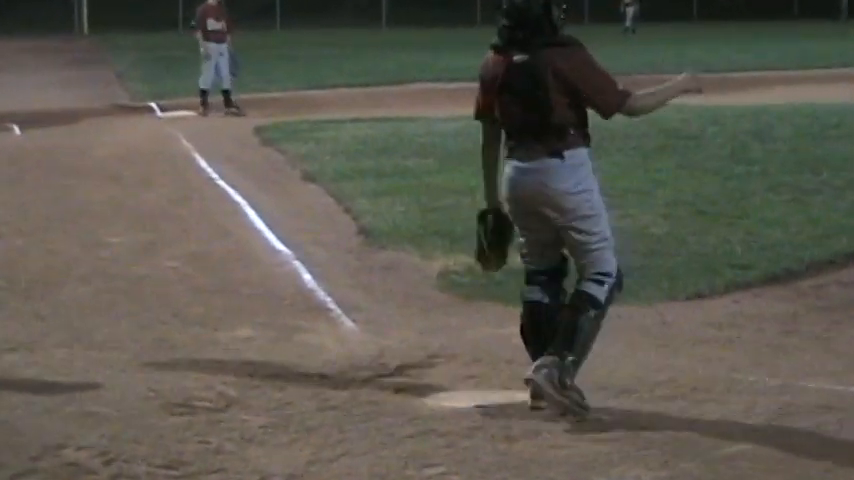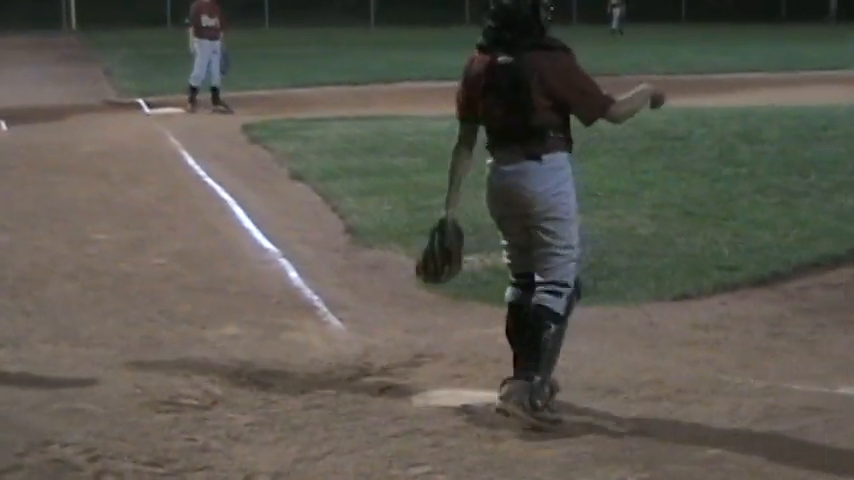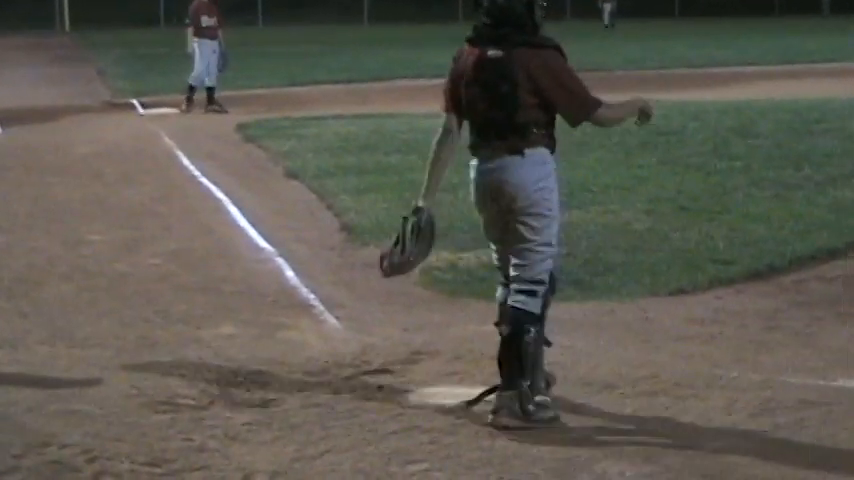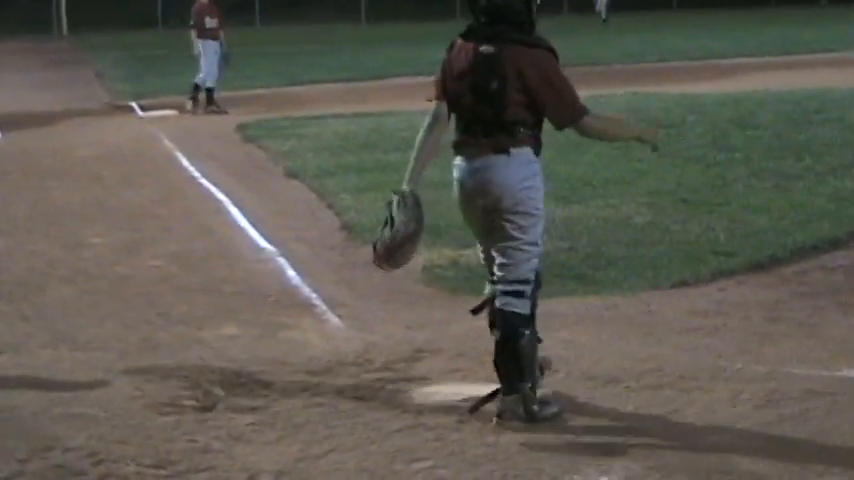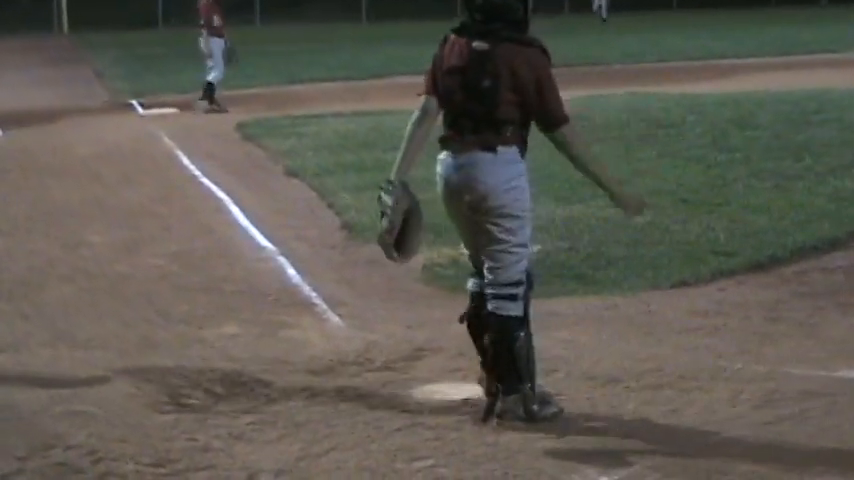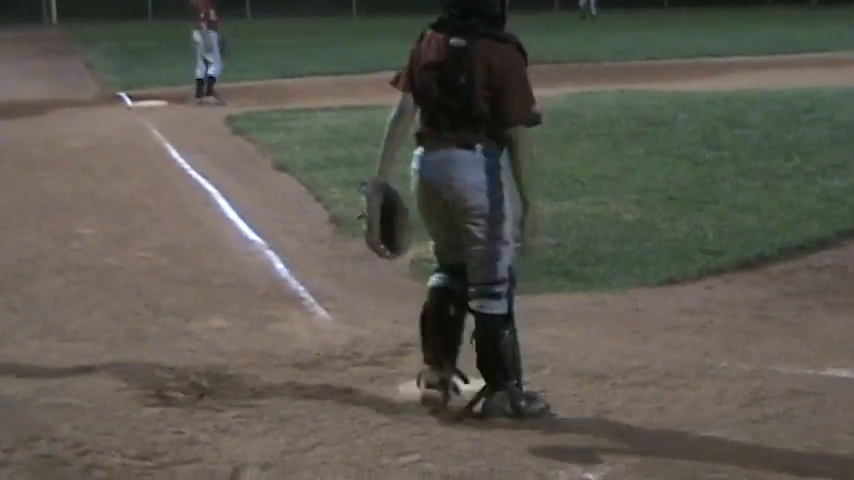
dt=0.1s
person 1, frame 1
left shoulder: (494, 64)
right shoulder: (563, 57)
left elbow: (491, 136)
right elbow: (630, 104)
left wrist: (490, 197)
right wrist: (680, 85)
left hip: (517, 173)
right hip: (565, 171)
left knee: (542, 276)
right knee: (601, 273)
left ankle: (544, 374)
right ankle: (556, 367)
person 1, frame 2
left shoulder: (478, 63)
right shoulder: (550, 60)
left elbow: (465, 138)
right elbow: (612, 111)
left wrist: (450, 205)
right wrist: (647, 91)
left hip: (500, 174)
right hip: (548, 175)
left knee: (523, 280)
right knee: (558, 283)
left ankle: (531, 375)
right ankle: (526, 387)
person 1, frame 3
left shoulder: (467, 56)
right shoulder: (539, 57)
left elbow: (448, 130)
right elbow: (598, 114)
left wrist: (426, 196)
right wrist: (637, 105)
left hip: (484, 170)
right hip: (529, 170)
left knee: (511, 276)
right knee: (533, 282)
left ankle: (526, 374)
right ankle: (516, 395)
person 1, frame 4
left shoulder: (459, 51)
right shoulder: (532, 57)
left elbow: (437, 120)
right elbow: (583, 121)
left wrist: (410, 182)
right wrist: (637, 132)
left hip: (467, 168)
right hip: (515, 169)
left knee: (500, 273)
right knee: (519, 281)
left ankle: (515, 368)
right ankle: (517, 394)
person 1, frame 5
left shoulder: (451, 47)
right shoulder: (524, 56)
left elbow: (425, 114)
right elbow: (561, 133)
left wrist: (397, 177)
right wrist: (612, 188)
left hip: (452, 165)
right hip: (499, 168)
left knee: (483, 272)
right knee: (508, 282)
left ankle: (497, 372)
right ankle: (515, 394)
person 1, frame 6
left shoulder: (429, 42)
right shoulder: (502, 52)
left elbow: (402, 112)
right elbow: (517, 132)
left wrist: (381, 177)
right wrist: (527, 203)
left hip: (427, 162)
right hip: (475, 168)
left knee: (451, 268)
right knee: (491, 280)
left ankle: (437, 372)
right ankle: (504, 391)
